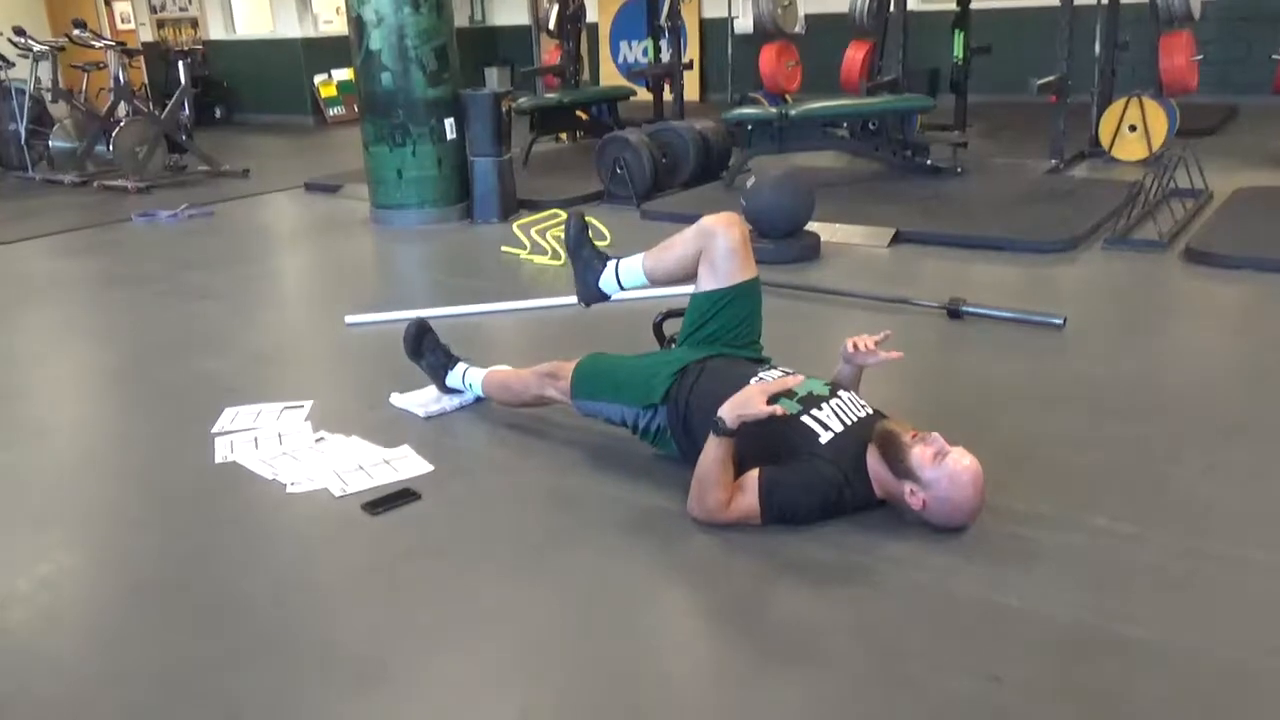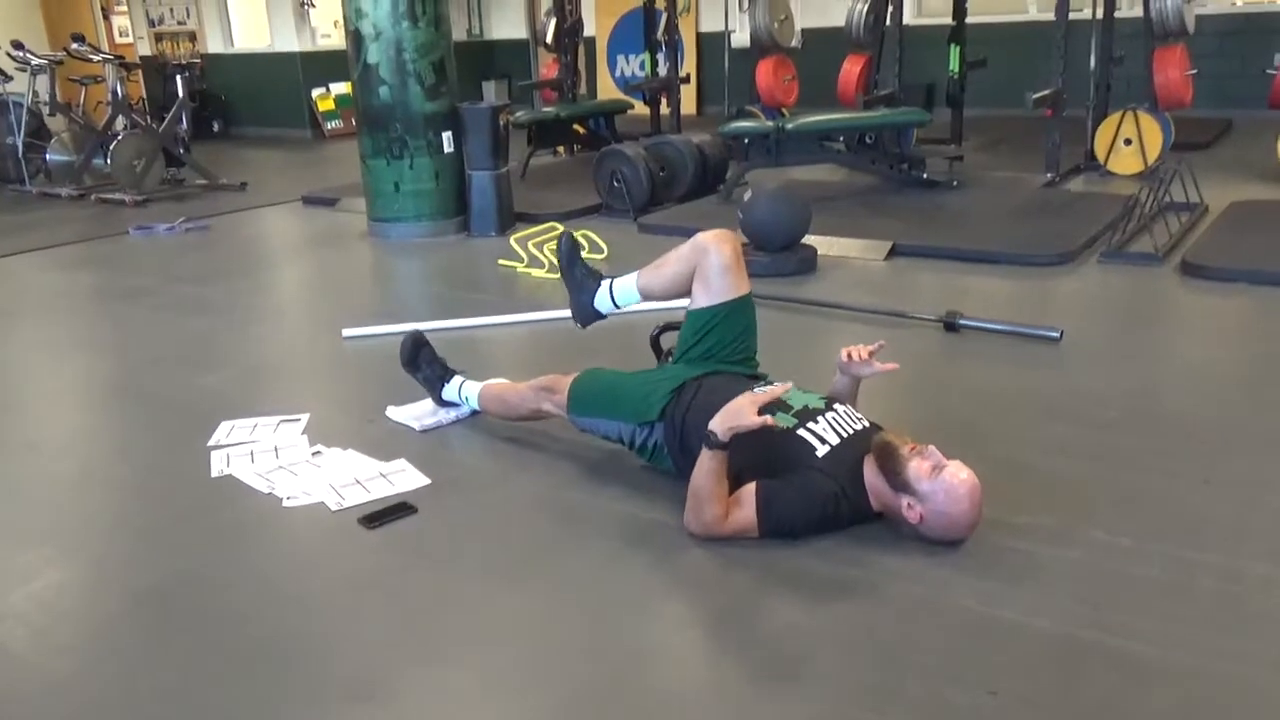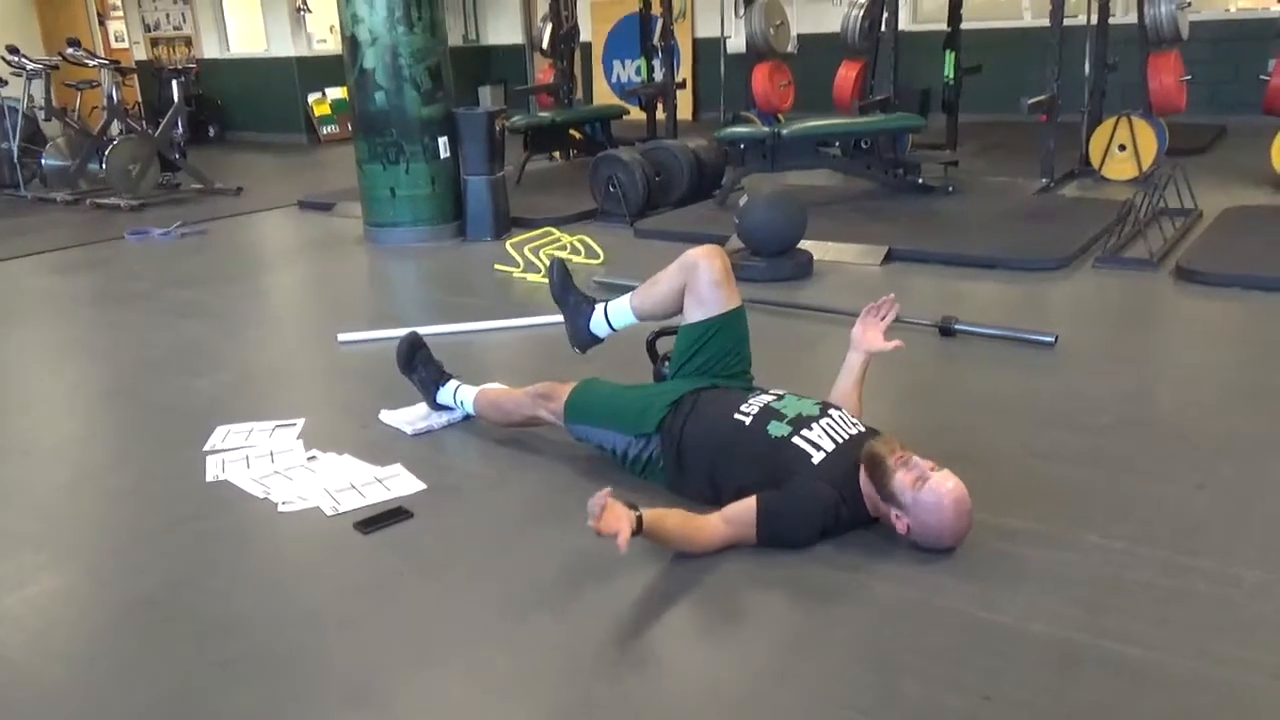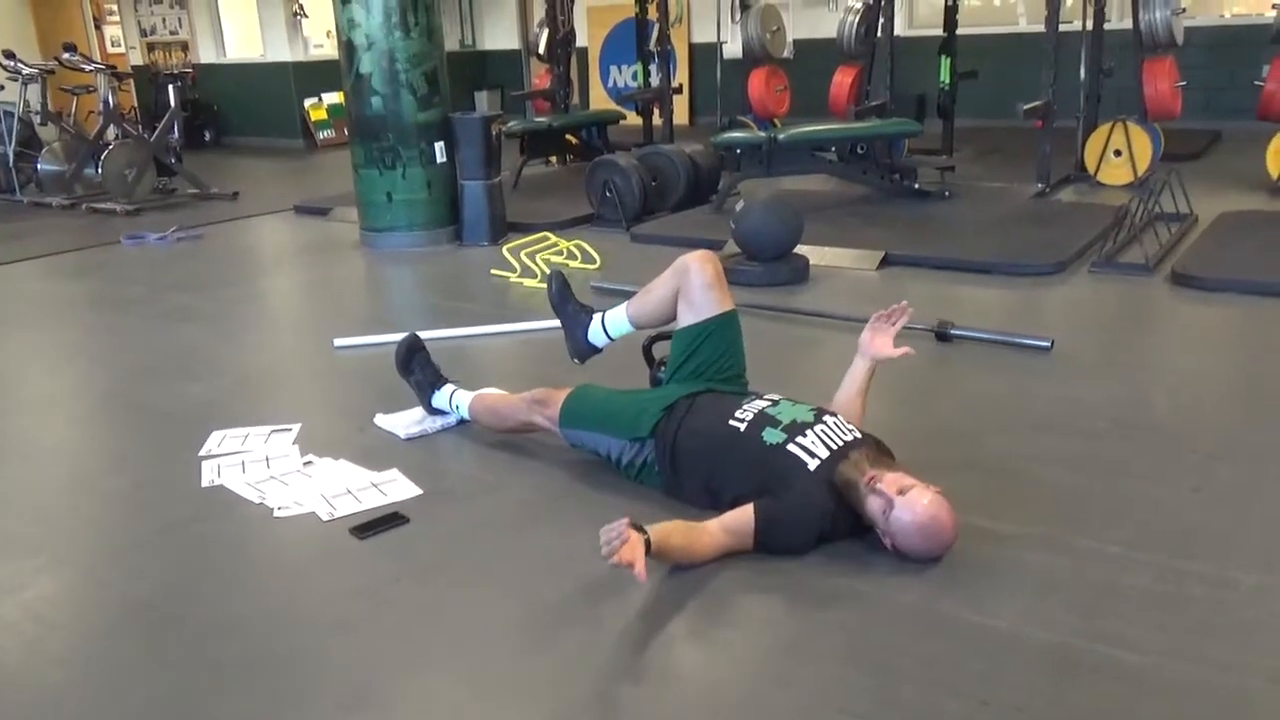
dt=0.5s
person 1, frame 1
left shoulder: (826, 487)
right shoulder: (882, 438)
left elbow: (708, 508)
left wrist: (728, 420)
right wrist: (851, 366)
left hip: (679, 395)
right hip: (735, 364)
left knee: (551, 378)
right knee: (723, 230)
left ankle: (459, 376)
right ankle: (605, 276)
person 1, frame 2
left shoulder: (823, 498)
right shoulder: (878, 450)
left elbow: (705, 521)
left wrist: (718, 432)
right wrist: (847, 377)
left hip: (676, 411)
right hip: (729, 378)
left knee: (549, 392)
right knee: (716, 248)
left ankle: (455, 390)
right ankle: (601, 296)
person 1, frame 3
left shoulder: (816, 506)
right shoulder: (879, 456)
left elbow: (708, 532)
left wrist: (637, 522)
right wrist: (858, 353)
left hip: (671, 430)
right hip: (726, 394)
left knee: (545, 400)
right knee: (705, 262)
left ankle: (451, 393)
right ankle: (595, 321)
person 1, frame 4
left shoulder: (810, 511)
right shoulder: (876, 460)
left elbow: (707, 538)
left wrist: (644, 539)
right wrist: (867, 359)
left hip: (664, 435)
right hip: (722, 398)
left knee: (541, 405)
right knee: (697, 267)
left ankle: (448, 399)
right ankle: (594, 331)
